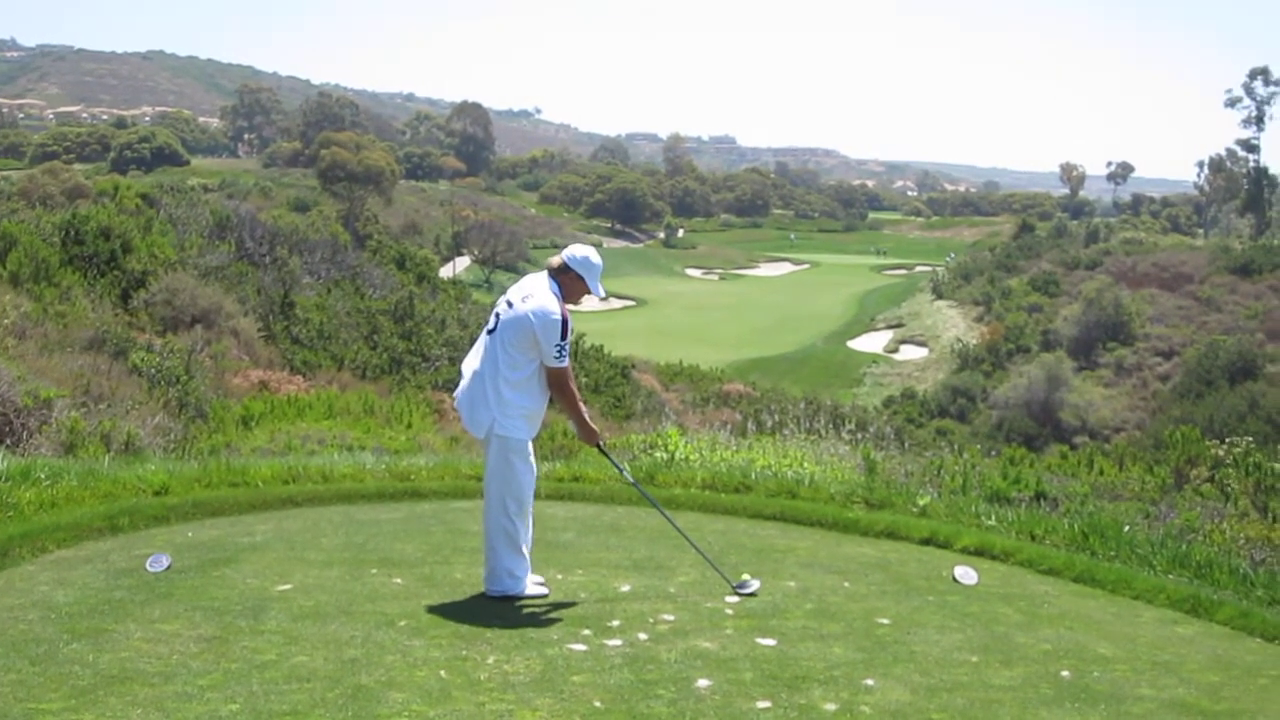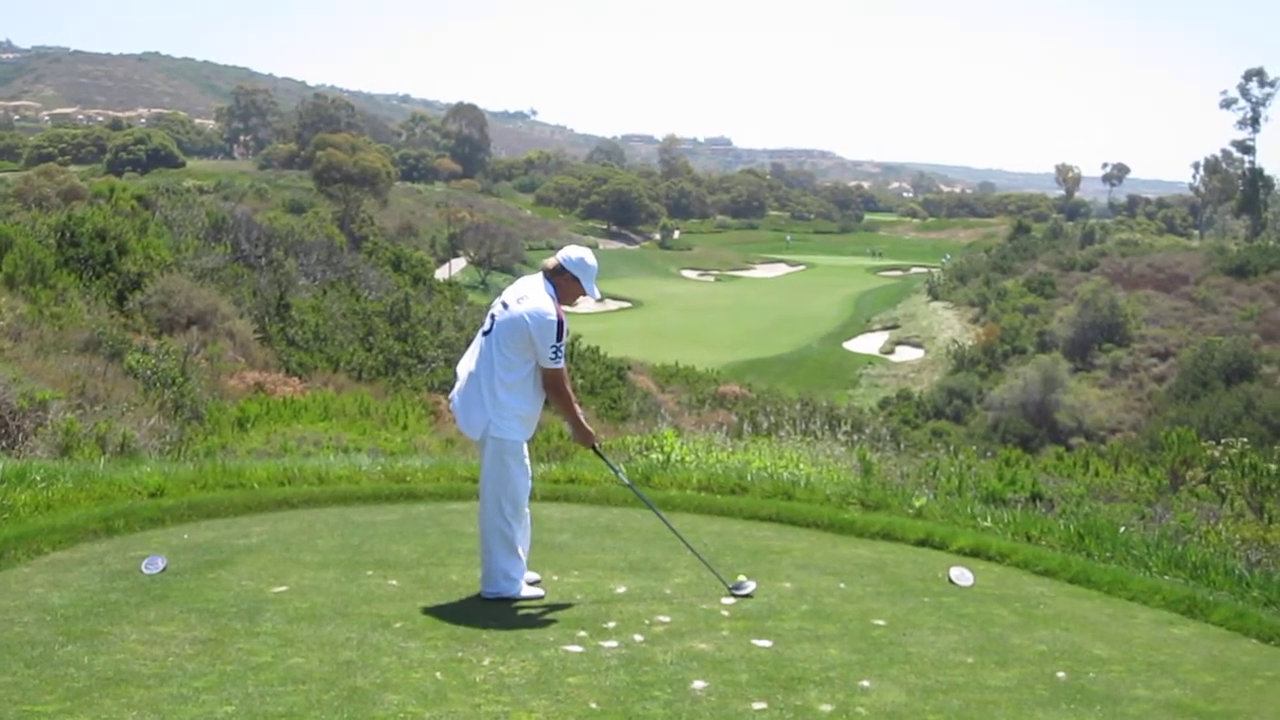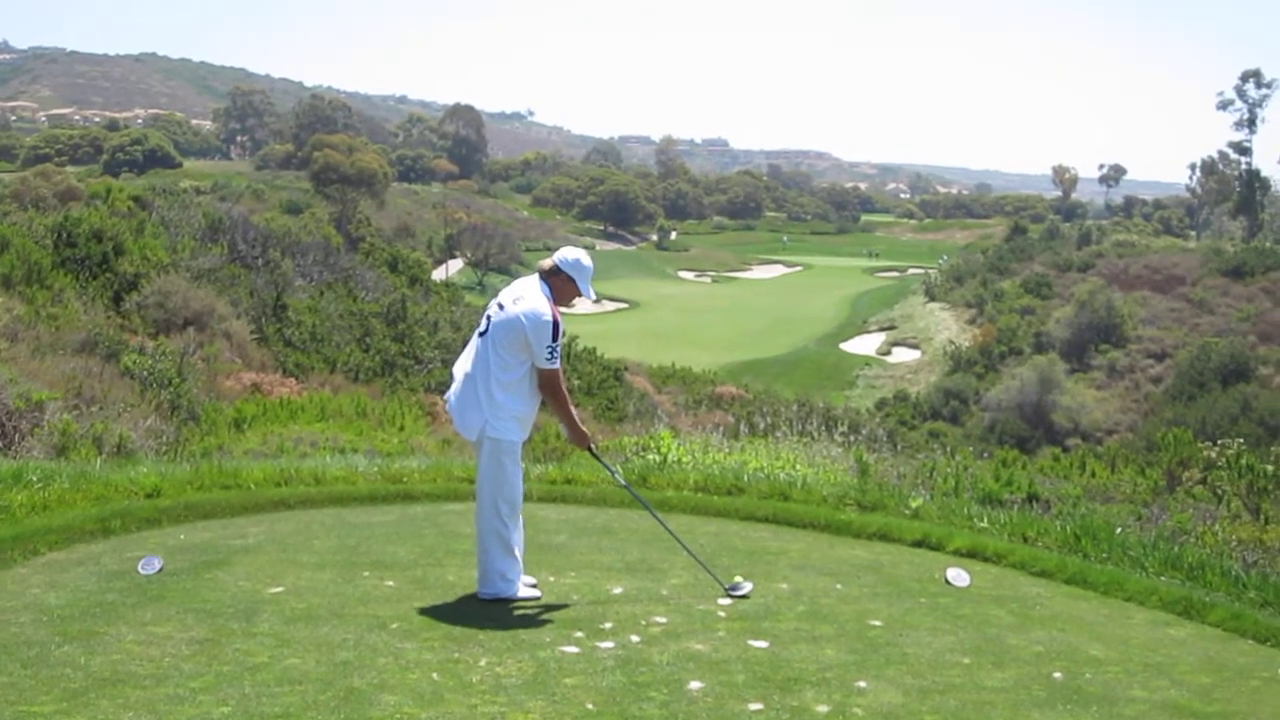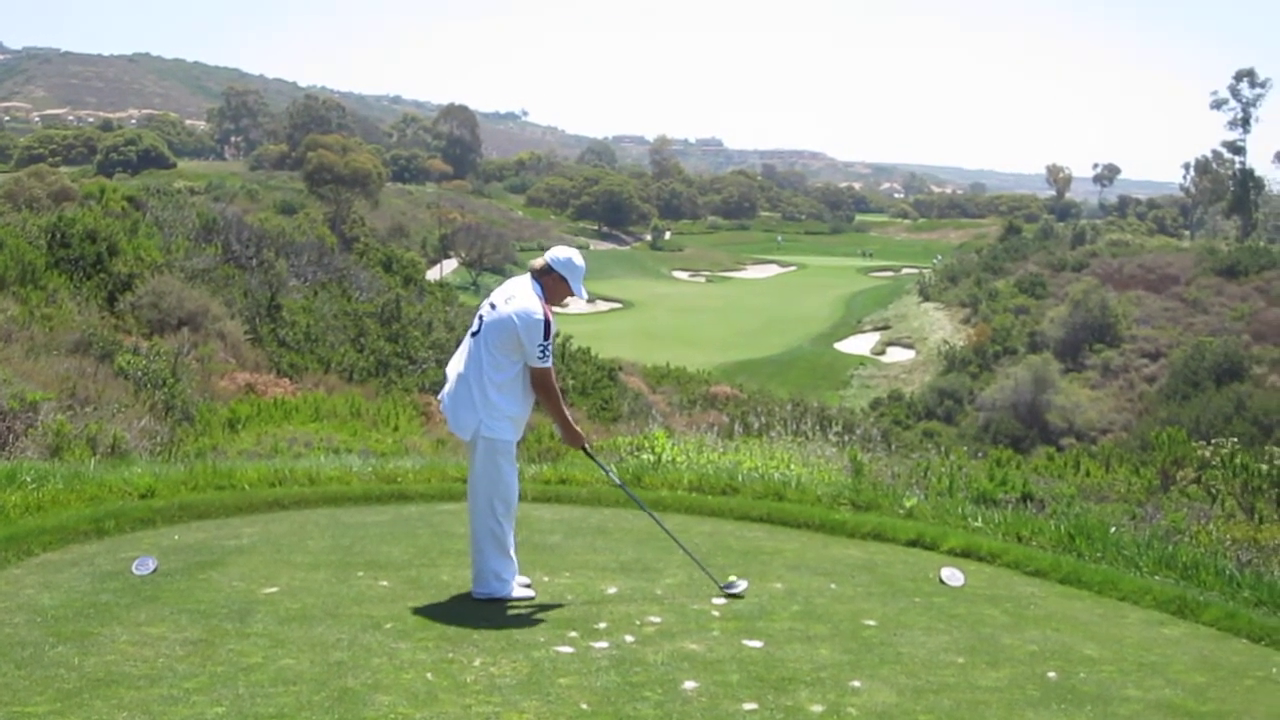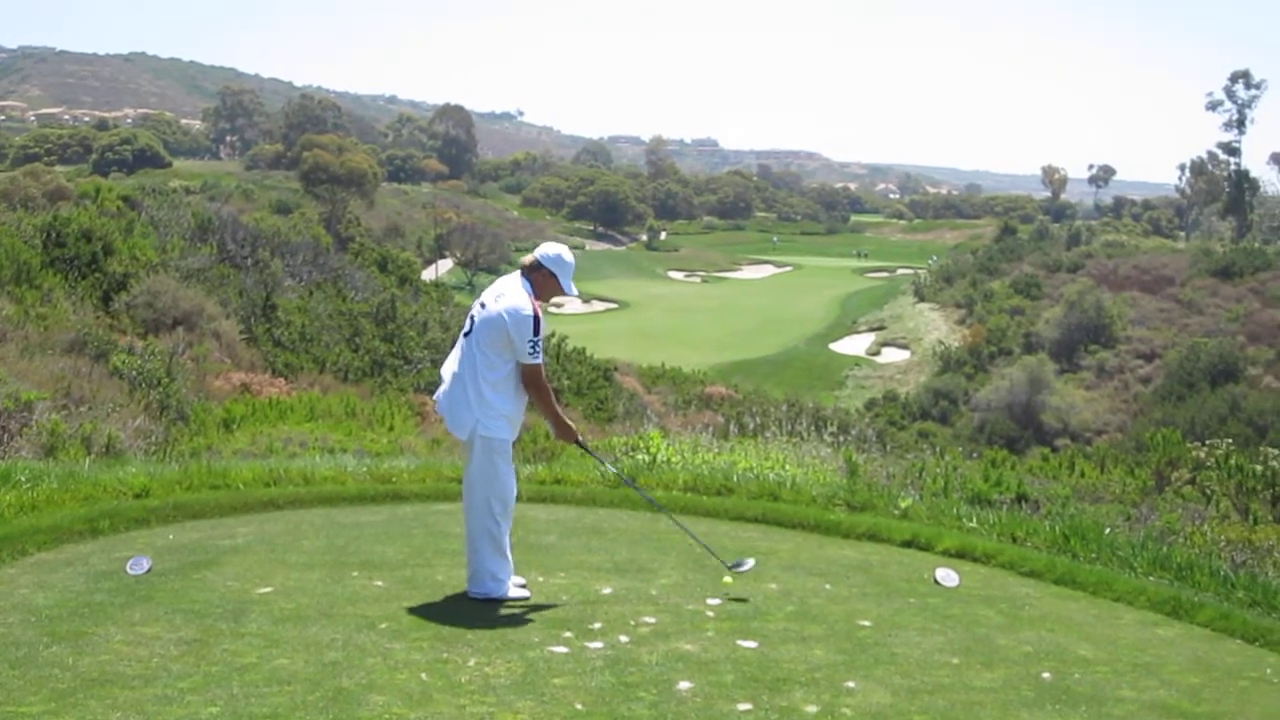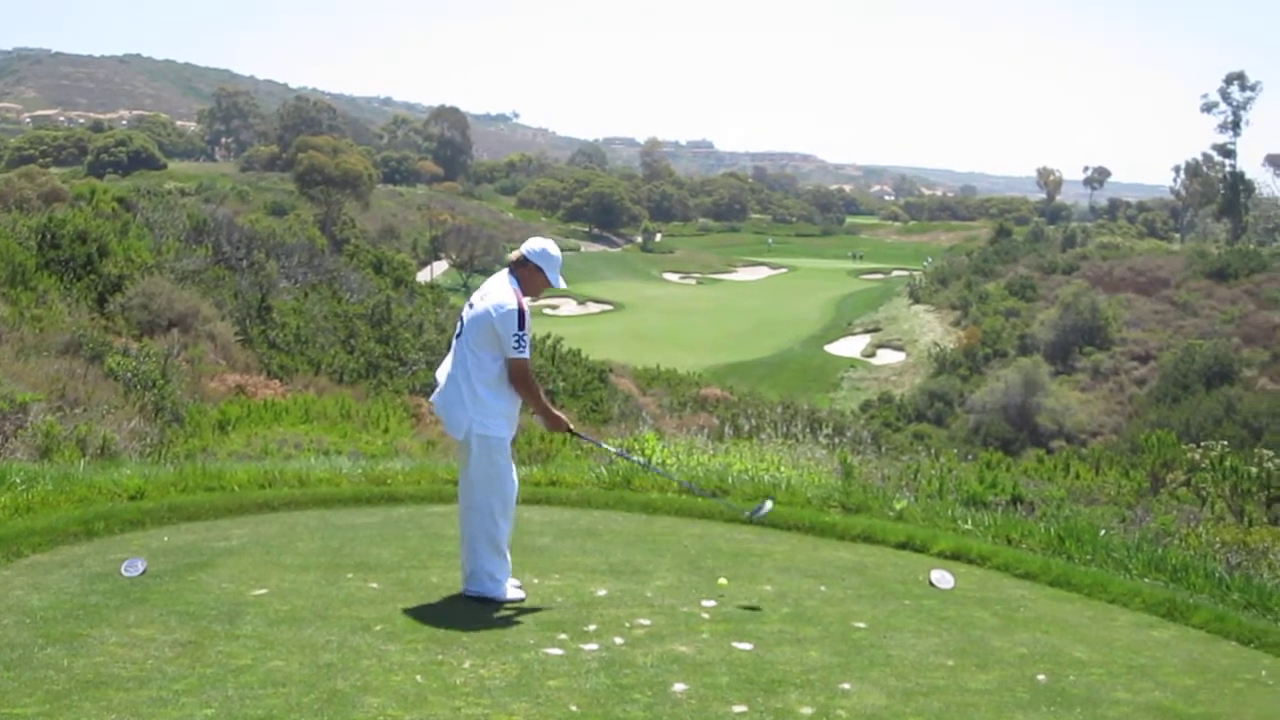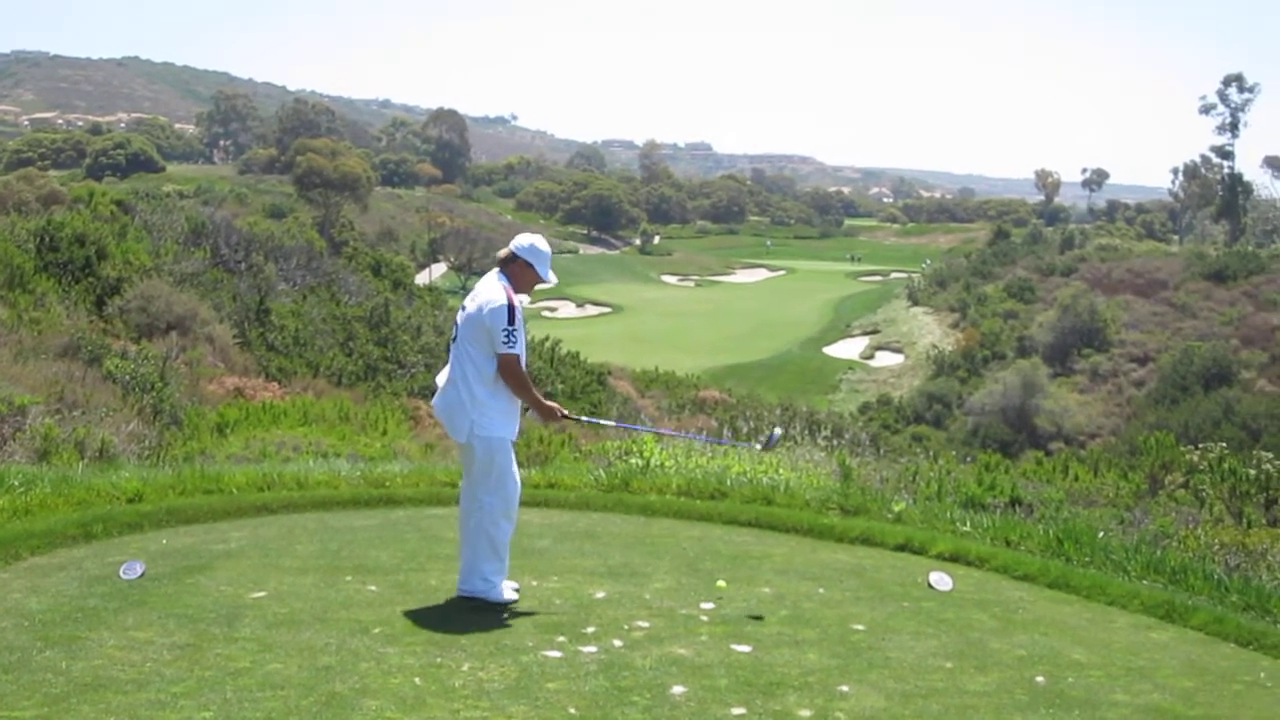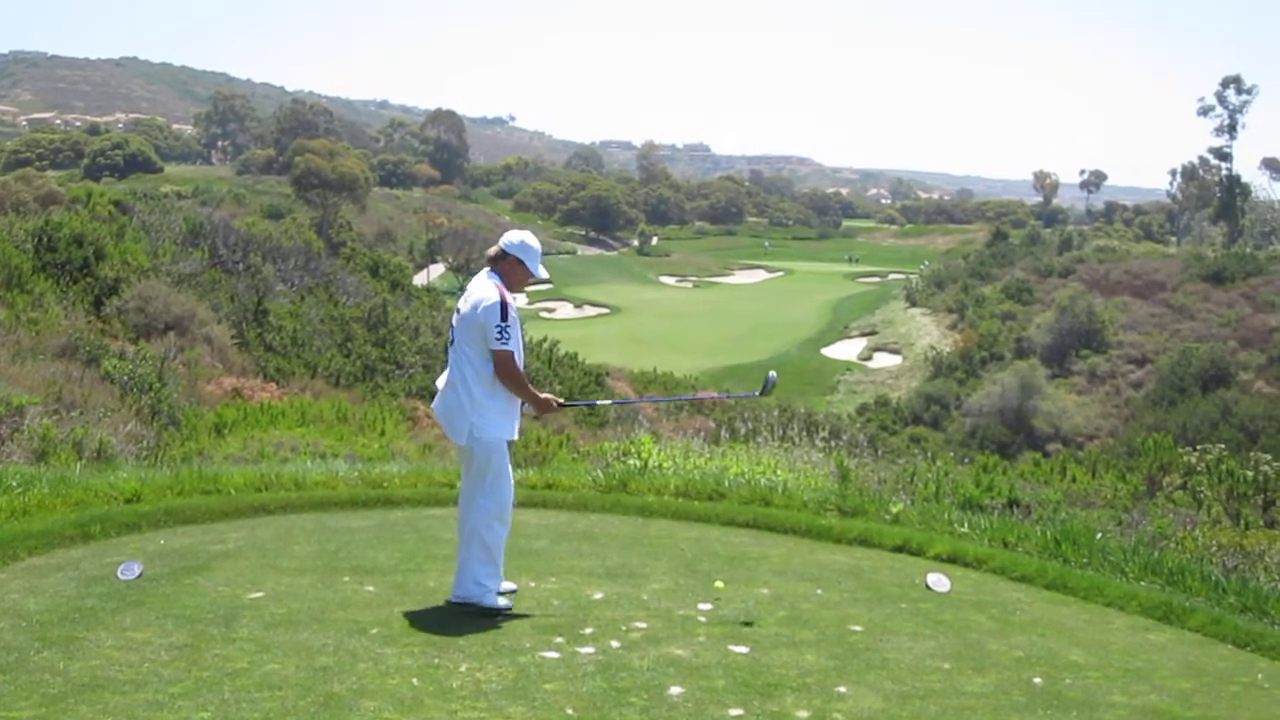
dt=0.1s
person 1, frame 1
left shoulder: (532, 283)
right shoulder: (552, 314)
left elbow: (559, 368)
right elbow: (558, 383)
left wrist: (579, 405)
right wrist: (583, 425)
left hip: (495, 398)
right hip: (501, 408)
left knee: (520, 485)
right knee: (509, 495)
left ankle: (512, 568)
right ankle: (507, 580)
person 1, frame 2
left shoulder: (527, 285)
right shoulder: (548, 315)
left elbow: (555, 368)
right elbow: (553, 384)
left wrist: (574, 407)
right wrist: (578, 426)
left hip: (491, 400)
right hip: (497, 409)
left knee: (514, 488)
right knee: (505, 497)
left ankle: (510, 568)
right ankle: (503, 582)
person 1, frame 3
left shoulder: (523, 287)
right shoulder: (544, 316)
left elbow: (550, 371)
right elbow: (549, 384)
left wrist: (568, 412)
right wrist: (574, 428)
left hip: (487, 401)
right hip: (494, 410)
left knee: (501, 493)
right knee: (501, 497)
left ankle: (504, 570)
right ankle: (499, 582)
person 1, frame 4
left shoulder: (515, 287)
right shoulder: (536, 315)
right elbow: (542, 383)
left wrist: (561, 412)
right wrist: (567, 427)
left hip: (480, 402)
right hip: (487, 410)
left knee: (494, 494)
right knee: (496, 497)
left ankle: (497, 571)
right ankle: (493, 582)
person 1, frame 5
left shoulder: (505, 285)
right shoulder: (525, 311)
right elbow: (532, 379)
left wrist: (550, 412)
right wrist: (558, 421)
left hip: (473, 402)
right hip: (484, 411)
left knee: (482, 492)
right knee: (495, 496)
left ankle: (487, 572)
right ankle: (490, 582)
person 1, frame 6
left shoulder: (496, 285)
right shoulder: (512, 307)
right elbow: (520, 375)
left wrist: (539, 407)
right wrist: (548, 414)
left hip: (470, 404)
right hip: (480, 411)
left knee: (479, 493)
right knee: (497, 494)
left ankle: (484, 573)
right ankle: (487, 581)
person 1, frame 7
left shoulder: (488, 287)
right shoulder: (503, 303)
right elbow: (510, 371)
left wrist: (530, 401)
right wrist: (539, 405)
left hip: (471, 406)
right hip: (481, 413)
left knee: (480, 494)
right knee: (501, 495)
left ankle: (483, 574)
right ankle: (481, 581)
person 1, frame 8
left shoulder: (481, 286)
right shoulder: (496, 300)
right elbow: (506, 369)
left wrist: (526, 397)
right wrist: (535, 399)
left hip: (470, 408)
right hip: (481, 414)
left knee: (479, 496)
right knee: (494, 499)
left ankle: (479, 578)
right ankle: (475, 586)
